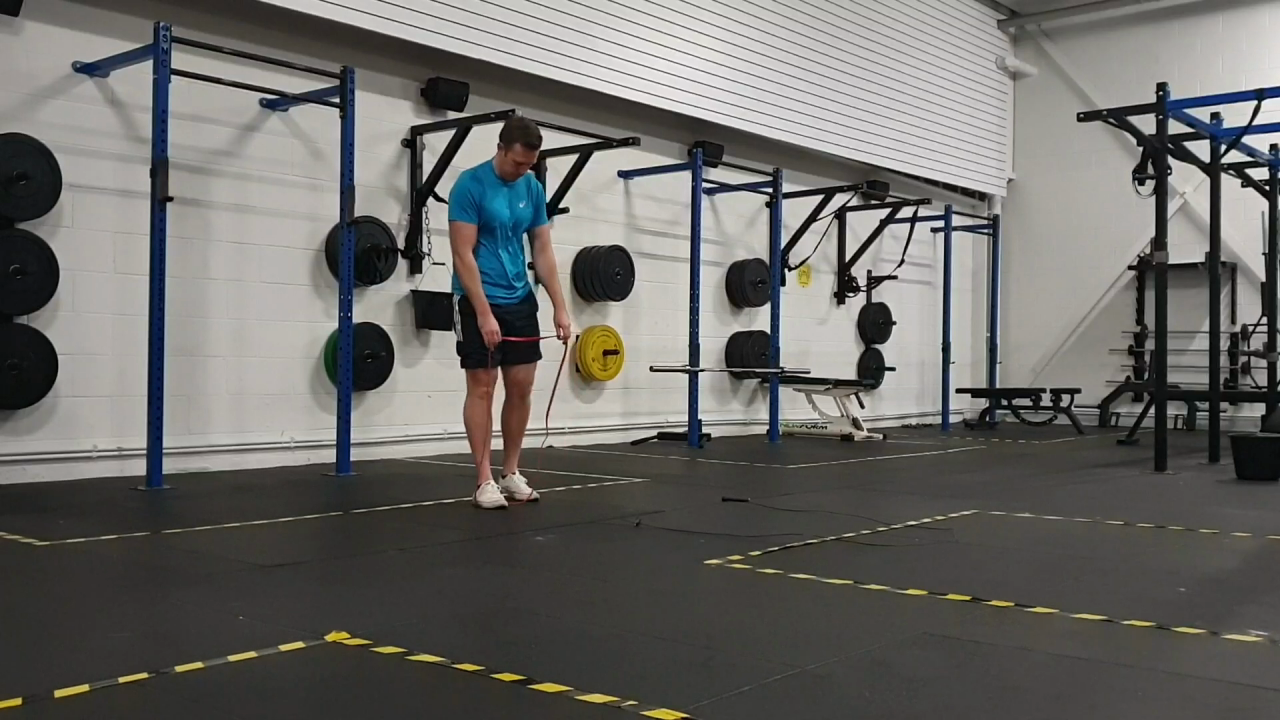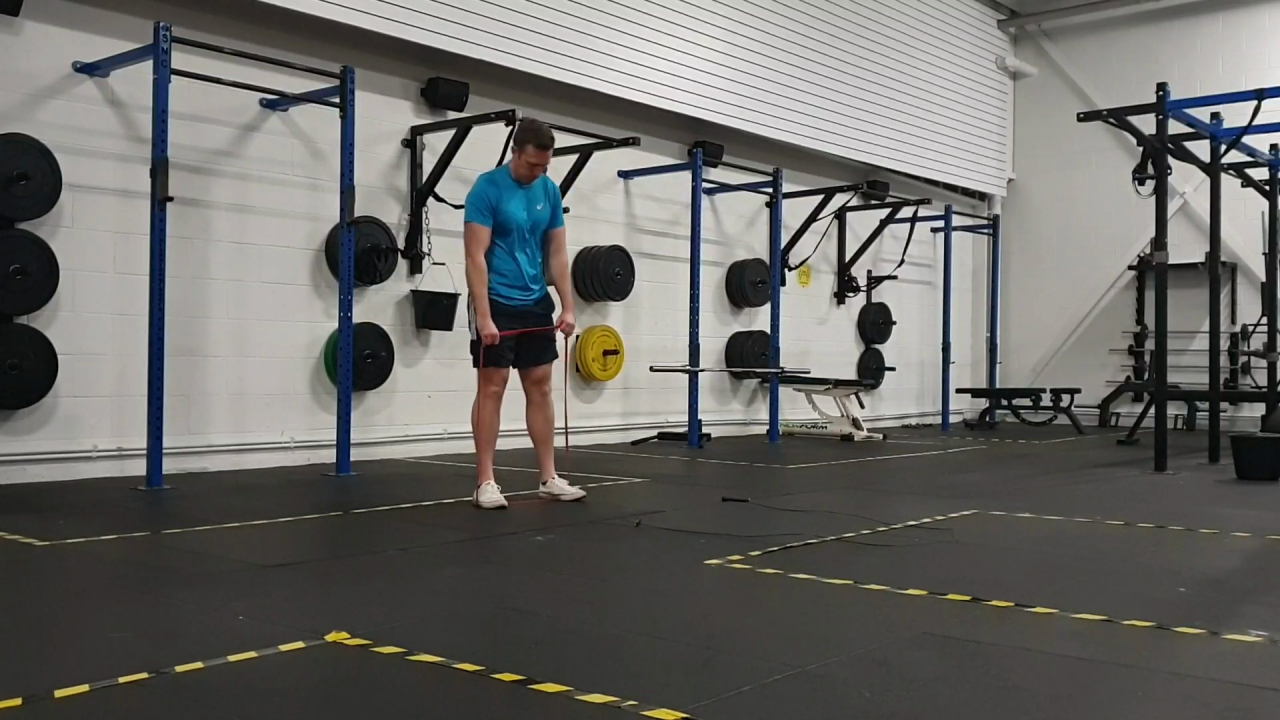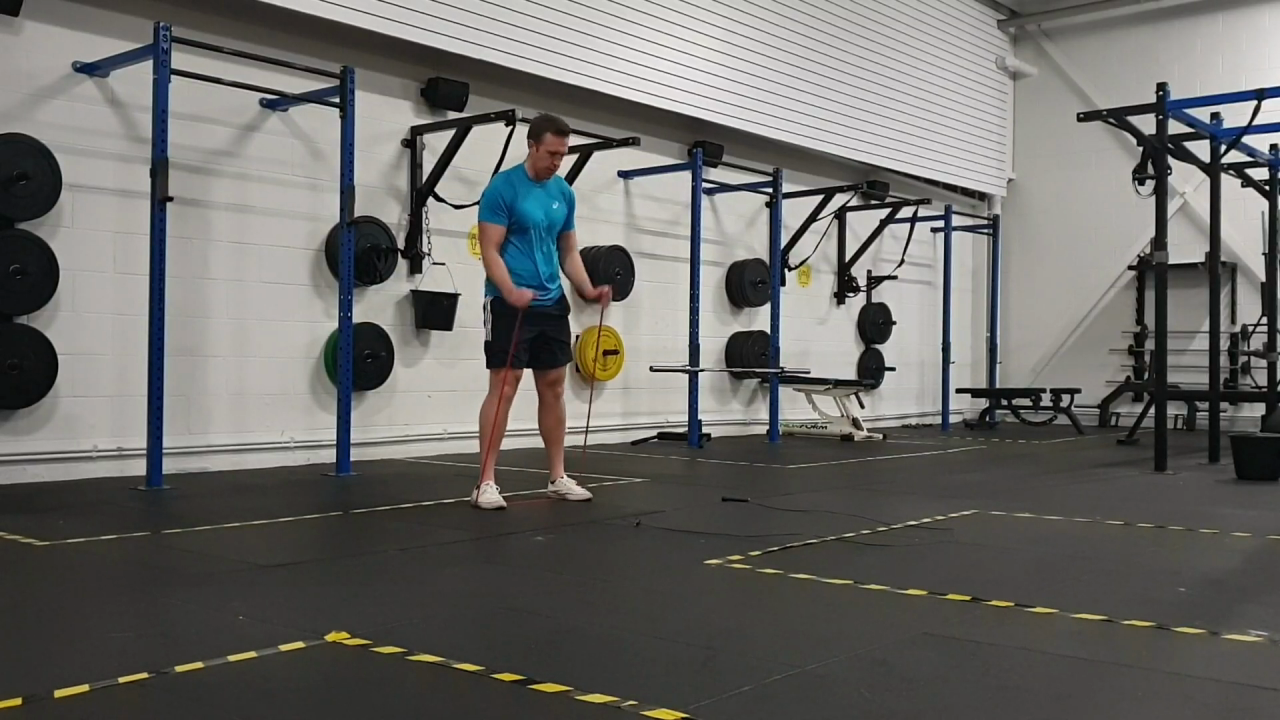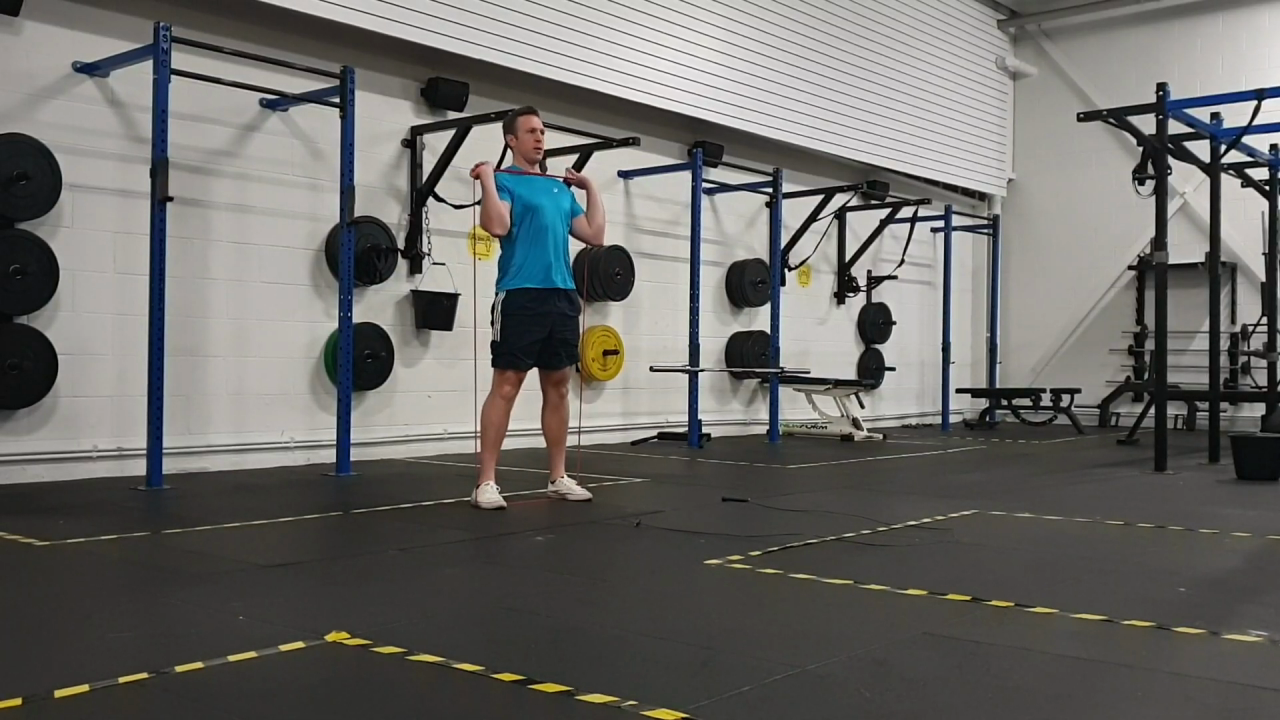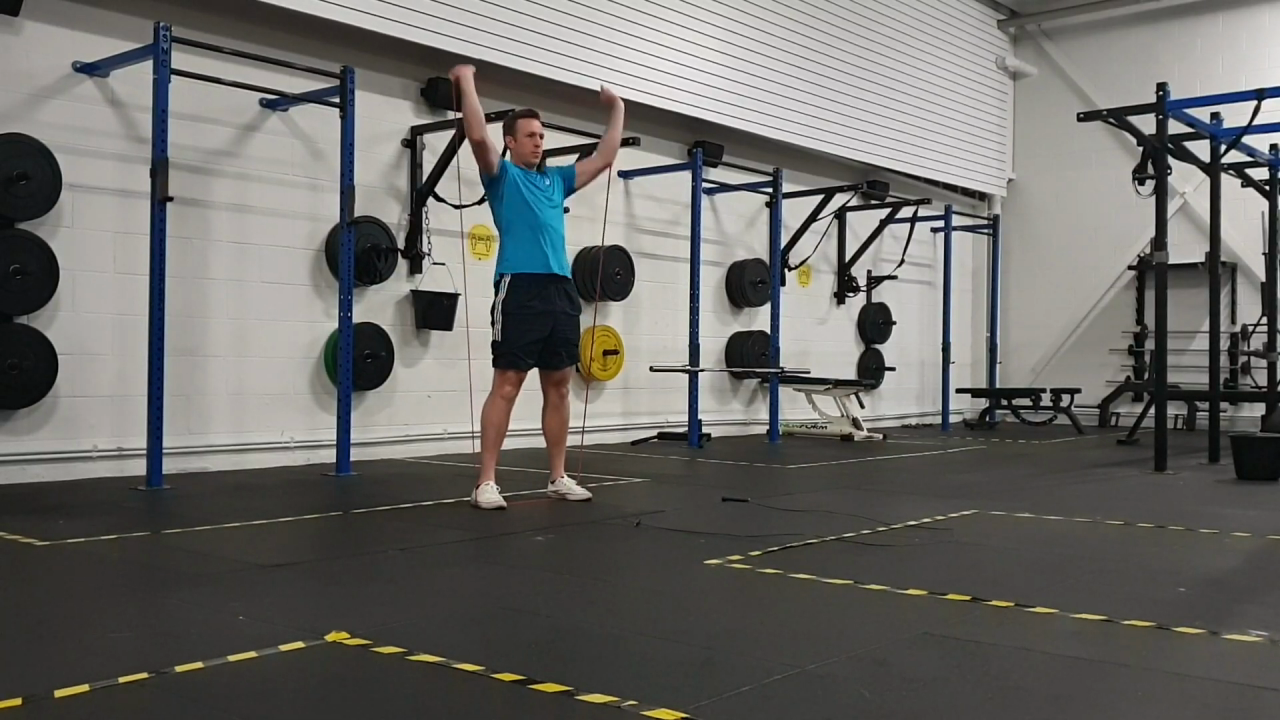
dt=1s
person 1, frame 1
left shoulder: (533, 189)
right shoulder: (470, 185)
left elbow: (543, 252)
right elbow: (463, 254)
left wrist: (560, 308)
right wrist: (484, 313)
left hip: (519, 299)
right hip: (478, 300)
left knee: (521, 386)
right knee: (482, 386)
left ankle: (511, 471)
right ankle: (485, 480)
person 1, frame 2
left shoulder: (550, 192)
right shoulder: (487, 188)
left elbow: (556, 254)
right elbow: (475, 256)
left wrist: (567, 307)
right wrist: (483, 316)
left hip: (536, 303)
right hip: (497, 302)
left knee: (540, 387)
right knee: (492, 387)
left ankle: (549, 477)
right ankle: (486, 481)
person 1, frame 3
left shoulder: (564, 194)
right shoulder: (503, 187)
left elbow: (568, 252)
right elbow: (489, 250)
left wrist: (588, 290)
right wrist: (509, 292)
left hip: (552, 304)
right hip: (511, 304)
left knee: (553, 388)
right knee: (503, 388)
left ankle: (557, 477)
right ankle: (485, 482)
person 1, frame 4
left shoulder: (560, 189)
right shoulder: (504, 181)
left elbow: (595, 235)
right elbow: (497, 226)
left wrist: (590, 189)
right wrist: (487, 180)
left hip: (562, 296)
right hip: (520, 296)
left knee: (558, 387)
right knee: (505, 386)
left ankle: (558, 477)
right ankle: (486, 482)
person 1, frame 5
left shoulder: (556, 178)
right shoulder: (501, 173)
left elbow: (606, 156)
right elbow: (478, 137)
left wrist: (616, 109)
right wrist: (467, 82)
left hip: (562, 291)
right hip: (519, 289)
left knee: (558, 385)
right knee: (506, 385)
left ankle: (559, 477)
right ankle: (486, 482)
